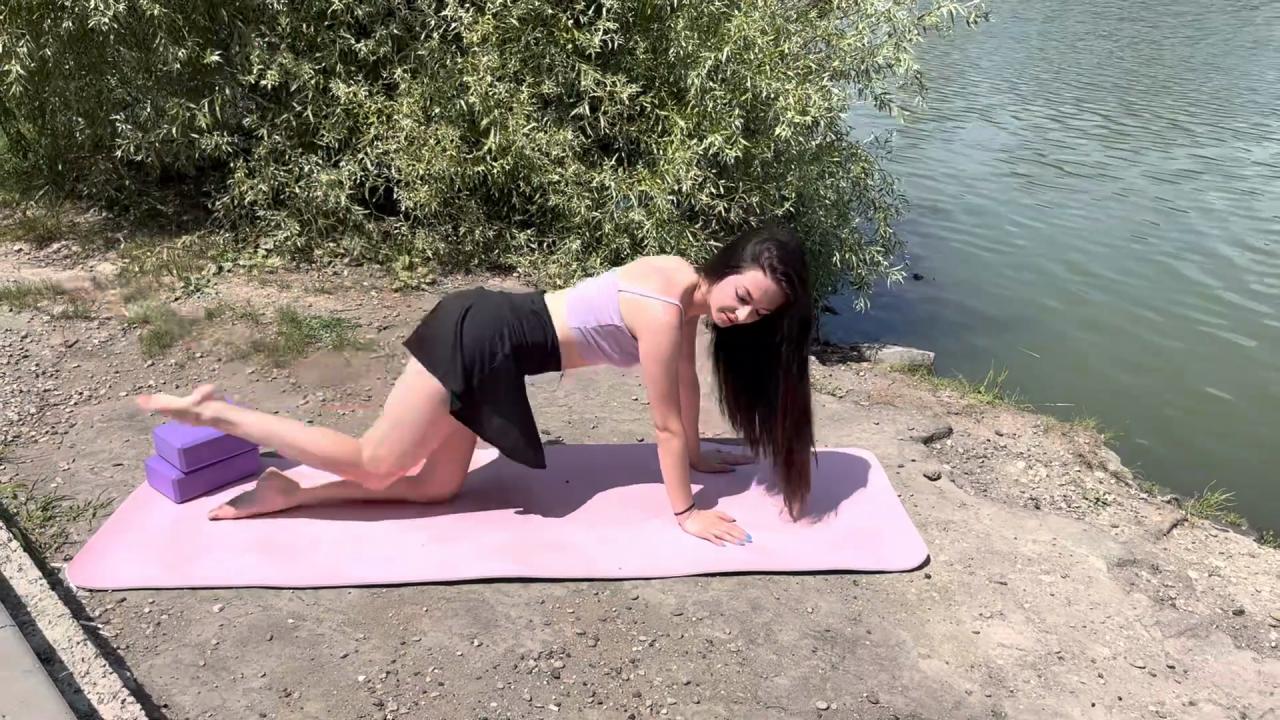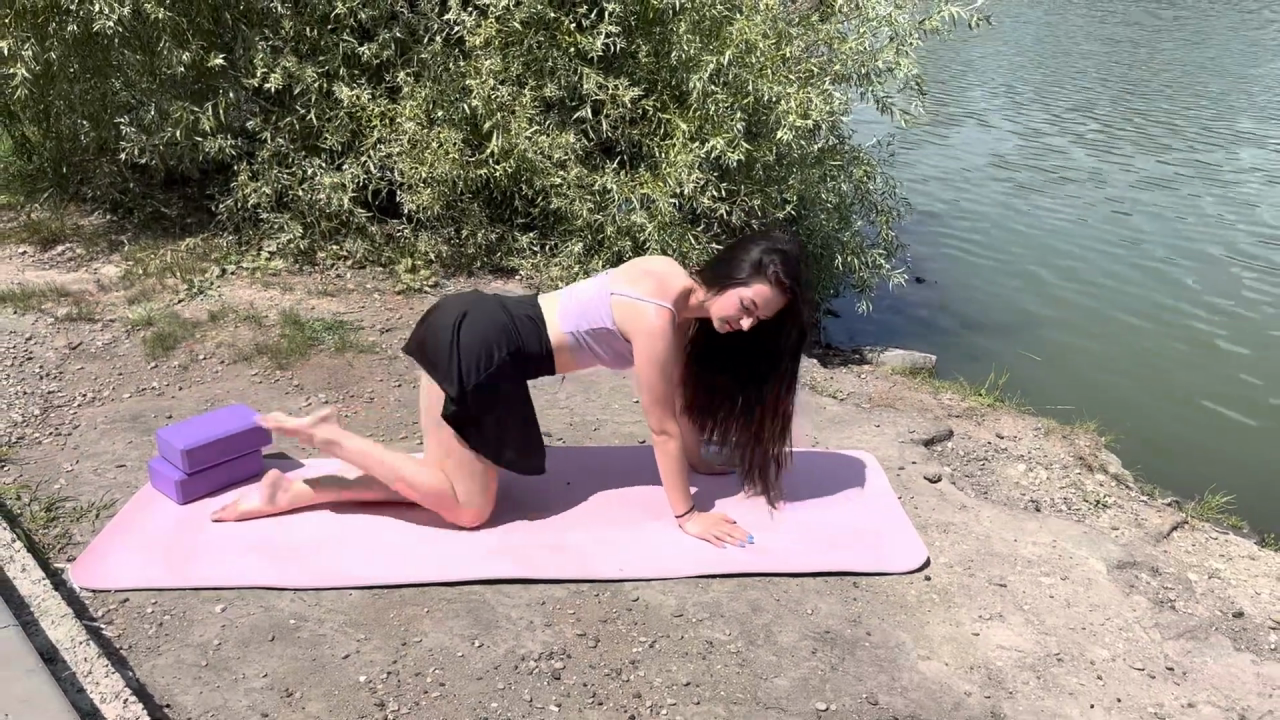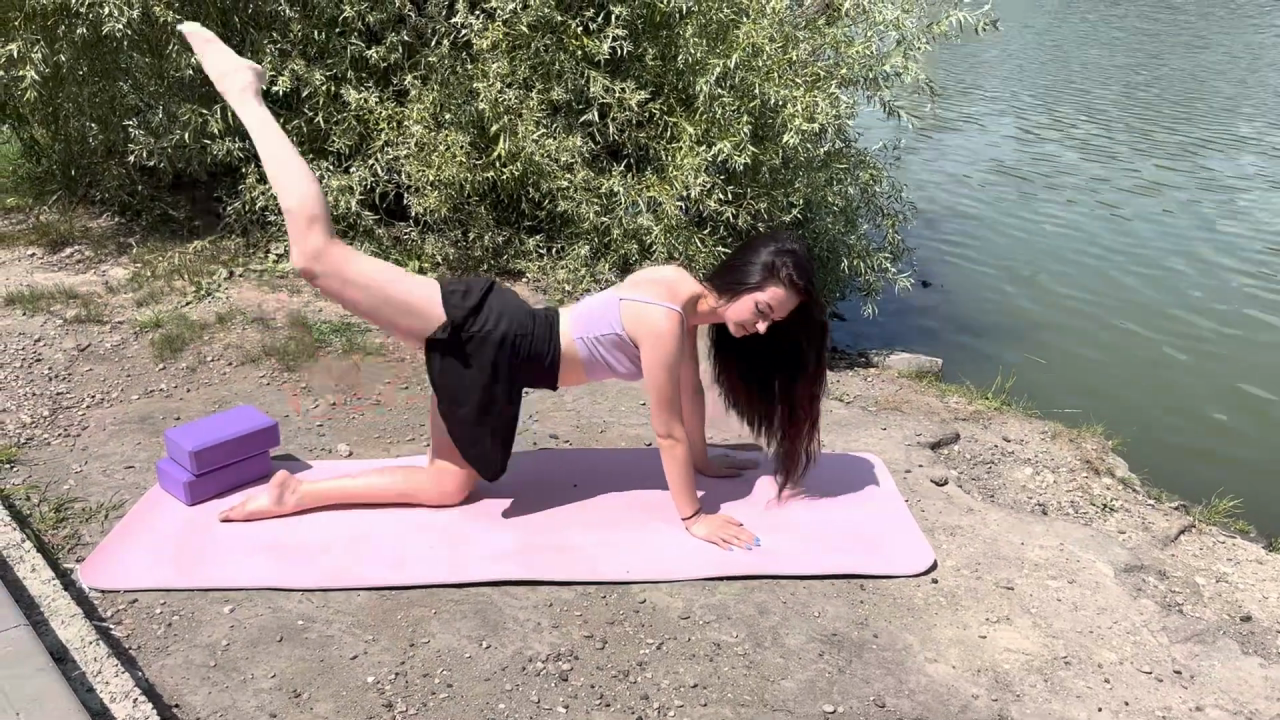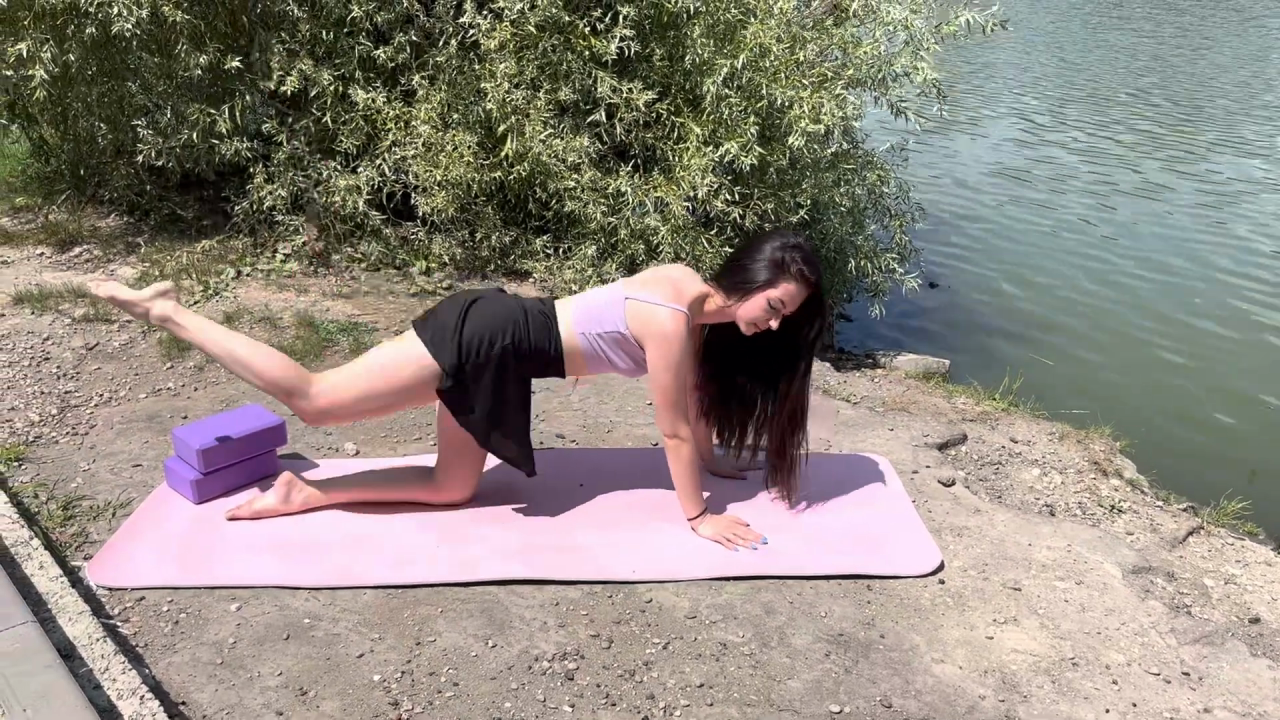
dt=0.5s
person 1, frame 1
left shoulder: (683, 277)
right shoulder: (664, 308)
left elbow: (682, 385)
right elbow: (665, 420)
left wrist: (694, 457)
right wrist: (683, 509)
left hip: (481, 324)
right hip: (479, 345)
left knee: (443, 482)
right knee: (374, 465)
left ankle: (278, 487)
right ankle: (214, 412)
person 1, frame 2
left shoulder: (676, 280)
right shoulder: (657, 316)
left elbow: (683, 387)
right elbow: (663, 425)
left wrist: (696, 456)
right wrist: (685, 512)
left hip: (473, 324)
right hip: (479, 347)
left knee: (446, 481)
right knee: (468, 507)
left ankle: (286, 491)
right ankle: (330, 436)
person 1, frame 3
left shoulder: (682, 289)
right shoulder: (666, 319)
left elbow: (685, 401)
right elbow: (669, 430)
left wrist: (702, 463)
right wrist: (690, 514)
left hip: (492, 355)
right hip: (483, 336)
left knee: (446, 487)
right knee: (315, 251)
left ankle: (293, 494)
right ankle: (243, 89)
person 1, frame 4
left shoulder: (688, 284)
right shoulder: (674, 319)
left elbow: (689, 401)
right elbow: (675, 430)
left wrist: (707, 455)
right wrist: (699, 513)
left hip: (505, 328)
right hip: (486, 339)
left knee: (455, 485)
right knee: (309, 397)
left ankle: (300, 491)
right ankle: (165, 309)
